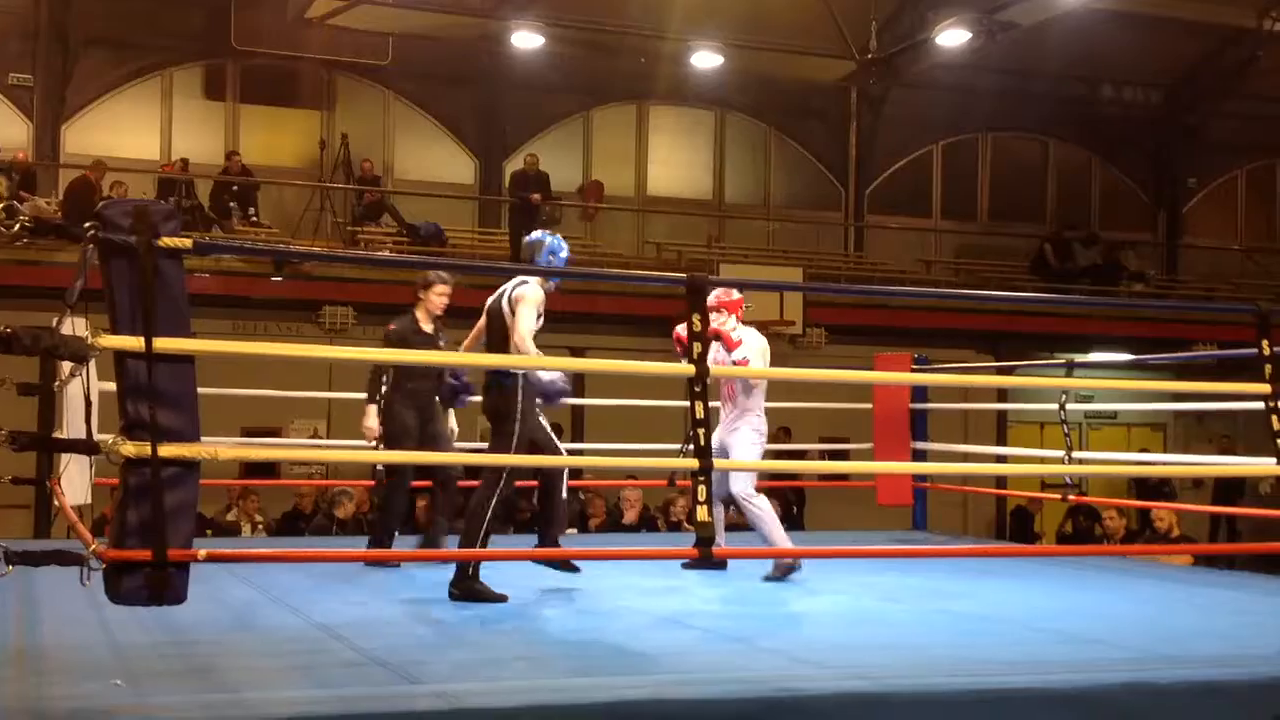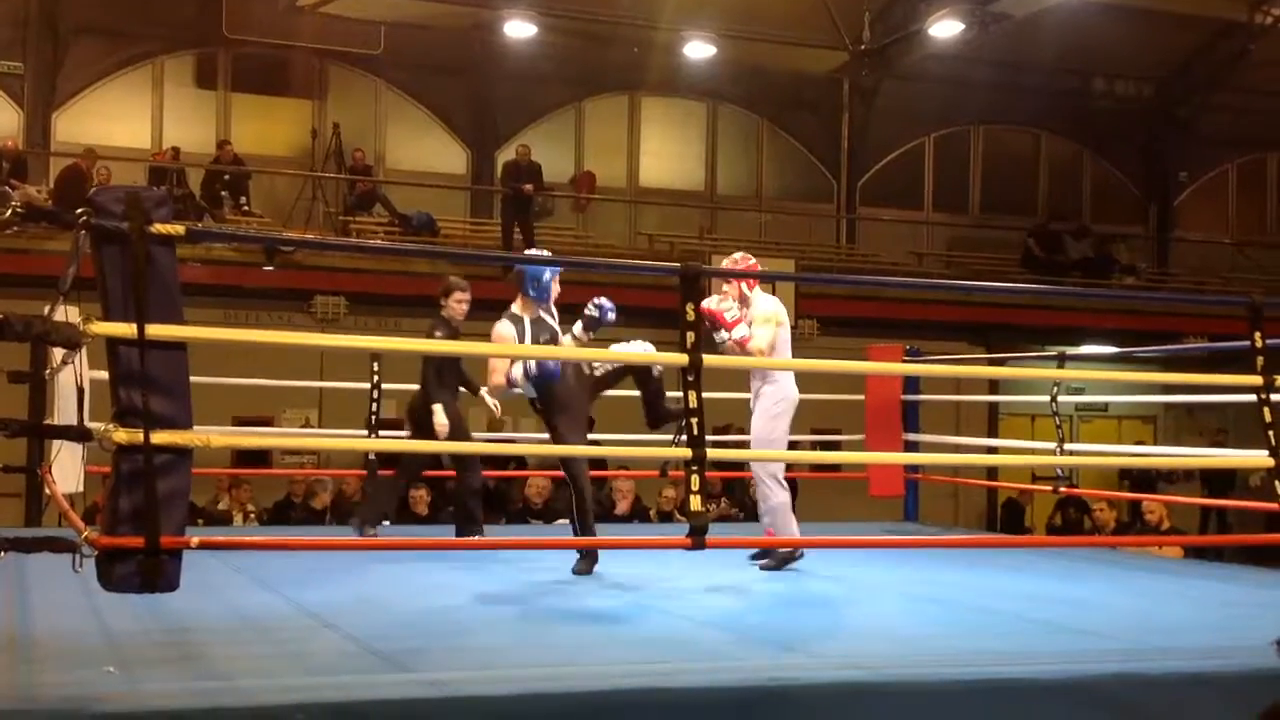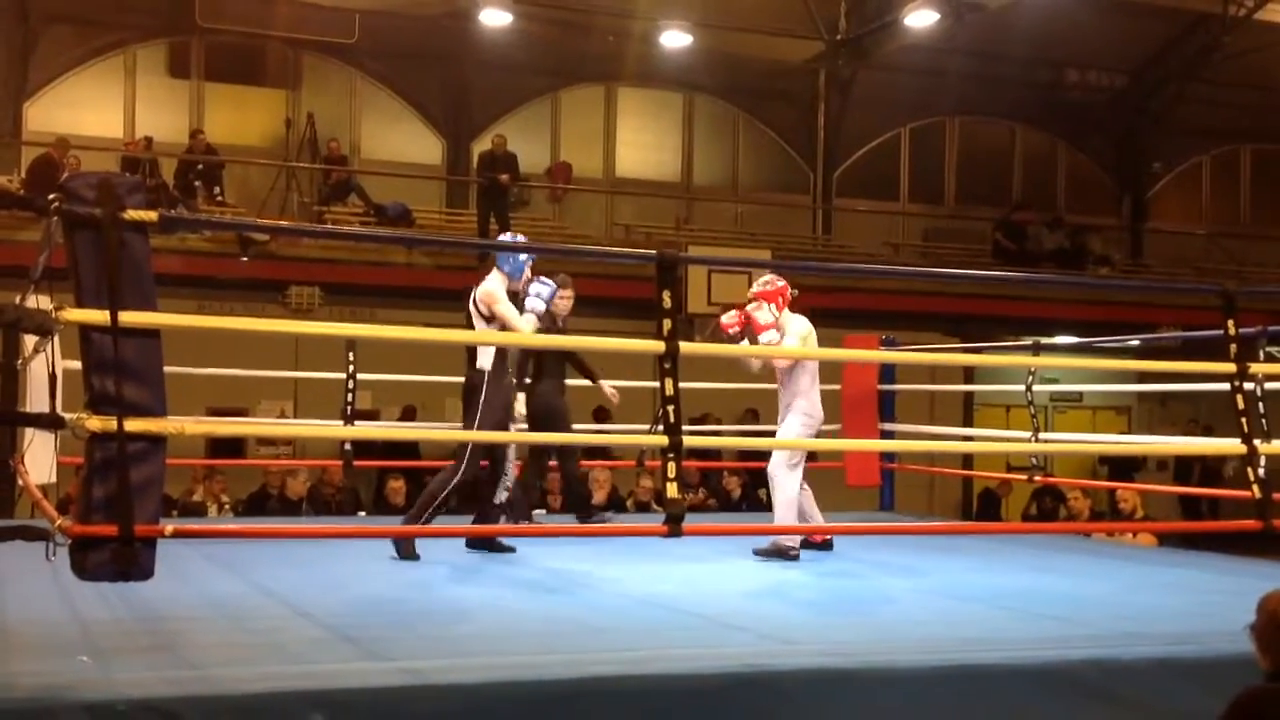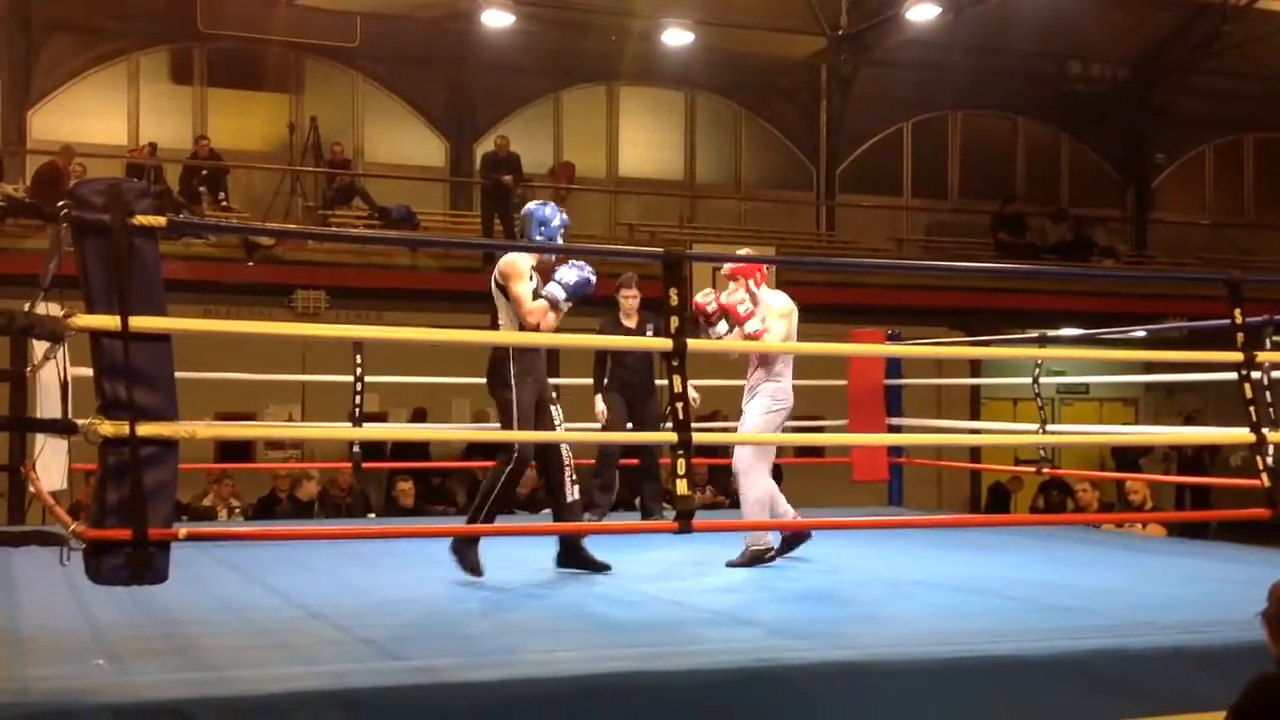
dt=1s
person 1, frame 1
left shoulder: (502, 293)
right shoulder: (531, 290)
left elbow: (470, 342)
right elbow: (521, 338)
right wrist: (543, 373)
left hip: (502, 391)
right hip: (512, 392)
left knee: (555, 461)
right knee: (495, 481)
left ankle: (549, 544)
right ankle: (464, 578)
person 1, frame 2
left shoulder: (546, 309)
right shoulder: (506, 330)
right elbow: (495, 382)
left wrist: (587, 326)
right wrist: (530, 370)
left hip: (578, 376)
right hip: (554, 402)
left knee: (641, 351)
right knee: (577, 477)
left ankle: (658, 413)
right ankle: (588, 549)
person 1, frame 3
left shoulder: (497, 293)
right shoulder: (491, 290)
left elbow: (514, 334)
right elbow: (523, 332)
left wrist: (533, 306)
right wrist: (537, 301)
left hip: (497, 385)
right hip: (485, 386)
left knee: (500, 464)
right knee: (465, 464)
left ankle: (482, 533)
right ankle: (409, 527)
person 1, frame 4
left shoulder: (531, 271)
right shoulder: (513, 263)
right elbow: (530, 317)
left wrist: (566, 296)
right wrist: (559, 287)
left hip: (533, 368)
right hip: (511, 367)
left knee: (558, 456)
right knee: (520, 453)
left ankle: (571, 547)
right ankle: (469, 536)
person 2, frame 1
left shoulder: (754, 339)
right shoulder: (718, 345)
left elbow: (755, 380)
left wrist: (734, 344)
right wrist: (686, 349)
left hip: (748, 427)
right hip: (725, 427)
left knee: (742, 489)
right knee: (709, 489)
left ankle: (785, 554)
person 2, frame 2
left shoulder: (766, 306)
right shoulder: (751, 309)
left elbow: (759, 352)
right elbow: (736, 354)
left wrist: (733, 322)
right wrist: (717, 325)
left hip: (776, 393)
right hip: (766, 393)
left knee: (766, 470)
right knee: (764, 469)
left ankle: (787, 545)
right ankle: (775, 536)
person 2, frame 3
left shoulder: (797, 325)
right shoulder: (778, 327)
left elbow: (783, 361)
right elbow: (755, 364)
left wrist: (766, 329)
right wrist: (737, 336)
left hip: (804, 409)
right hip: (791, 410)
left knee: (780, 468)
right knee: (793, 475)
left ankle: (786, 542)
right ankle: (819, 535)
person 2, frame 4
left shoulder: (778, 302)
right shoulder: (752, 306)
left elbow: (771, 348)
left wrist: (744, 316)
right wrist: (713, 318)
left hip: (772, 393)
right hip: (756, 394)
left knee: (748, 465)
right knee: (752, 468)
left ankle: (759, 544)
right ankle: (793, 528)
person 3, frame 1
left shoulder: (439, 332)
right shoulder: (400, 327)
right elbow: (379, 369)
left wrist: (450, 412)
right wrist: (371, 410)
left hip: (430, 410)
right hip: (401, 409)
left knee: (447, 474)
right knee: (399, 479)
left ankle: (433, 541)
right ankle: (378, 549)
person 3, frame 2
left shoulder: (451, 330)
right shoulder: (440, 331)
right elbow: (429, 374)
left wrist: (482, 393)
right wrist: (438, 410)
left hip: (427, 406)
right hip: (439, 405)
left knee: (410, 467)
right knee: (470, 464)
left ankle: (368, 519)
right ankle: (470, 530)
person 3, frame 3
left shoulder: (559, 325)
right shoulder: (543, 325)
left elbow: (573, 358)
right elbow: (524, 362)
left wrist: (601, 383)
right wrist: (520, 397)
left hip: (550, 395)
right hip: (546, 395)
left knee: (538, 456)
right knee: (568, 453)
left ankle: (519, 513)
right ankle: (585, 512)
person 3, frame 4
left shoulder: (653, 323)
right shoulder: (607, 326)
right elbow: (600, 365)
left wrist: (687, 385)
right wrist: (597, 397)
left hip: (646, 394)
right hip: (617, 392)
left knee: (649, 453)
right knee: (609, 449)
left ankle: (652, 510)
right ankle: (596, 507)
